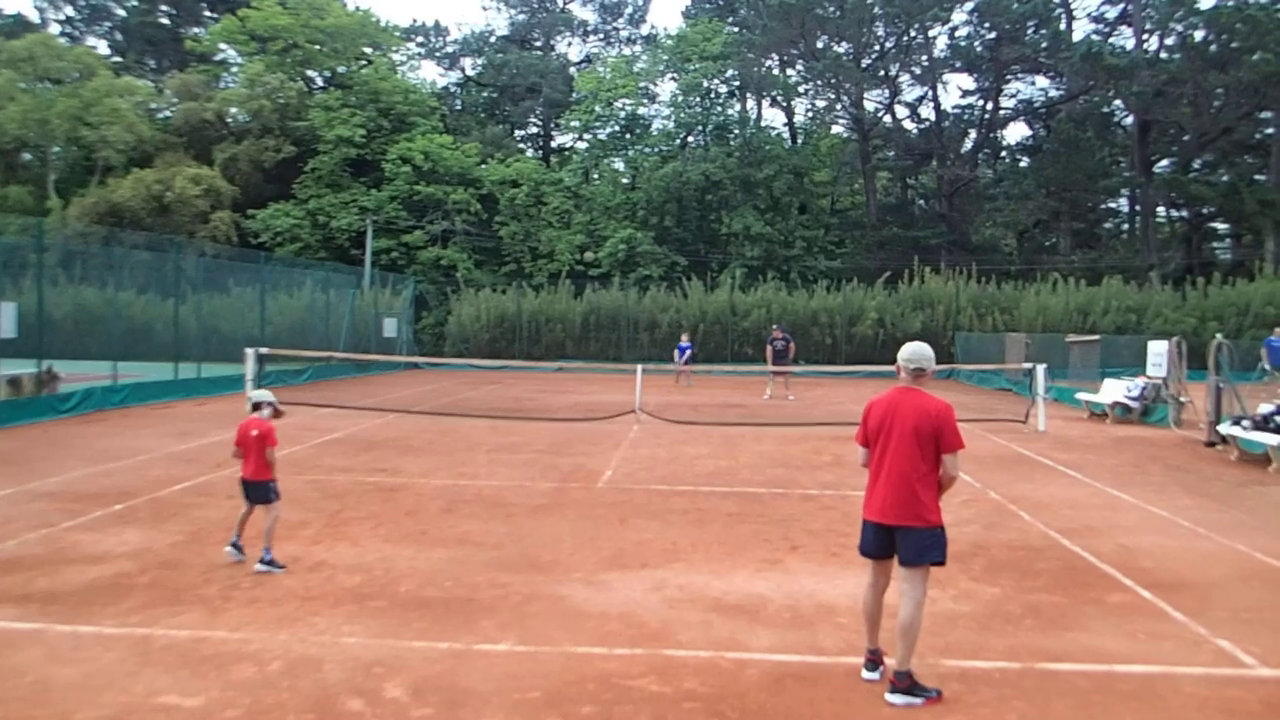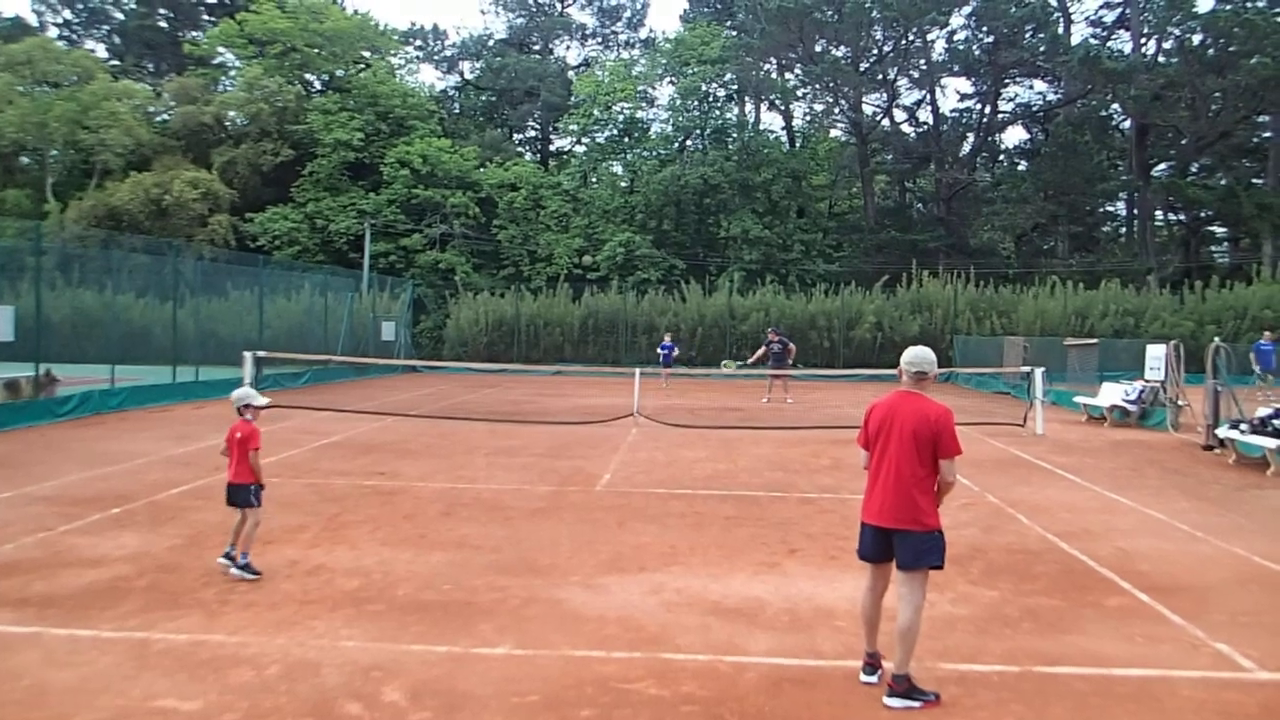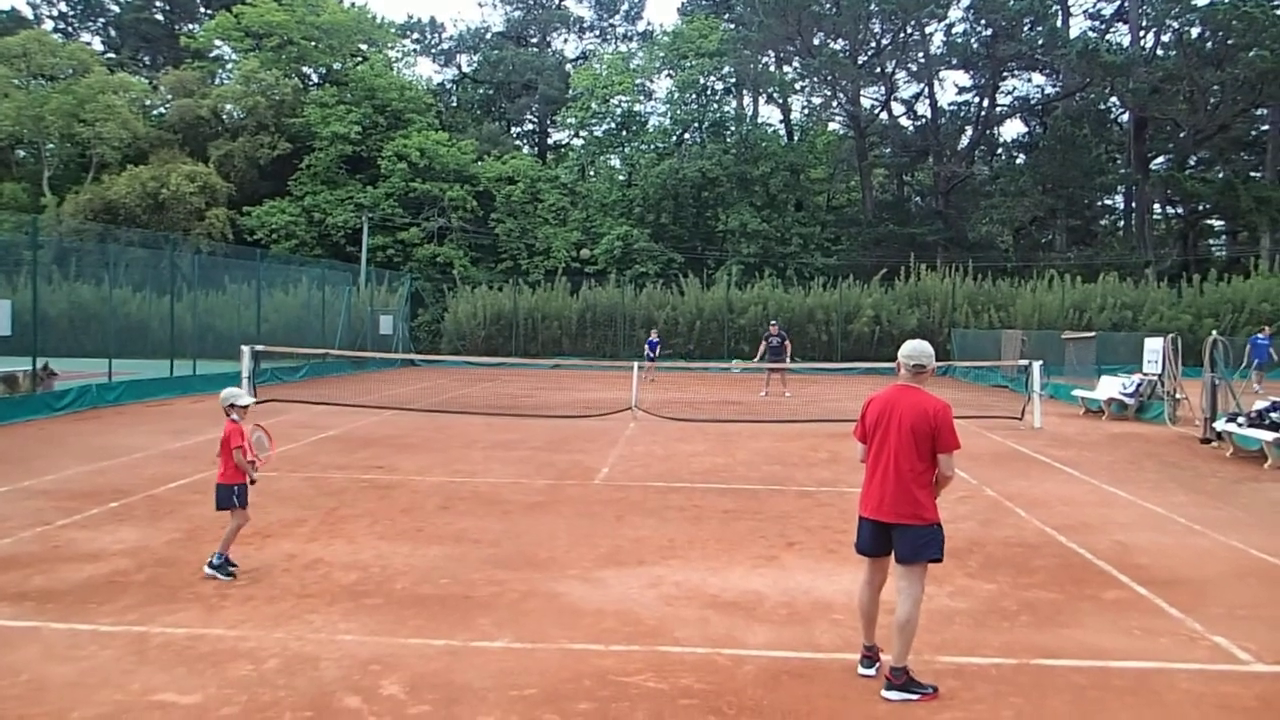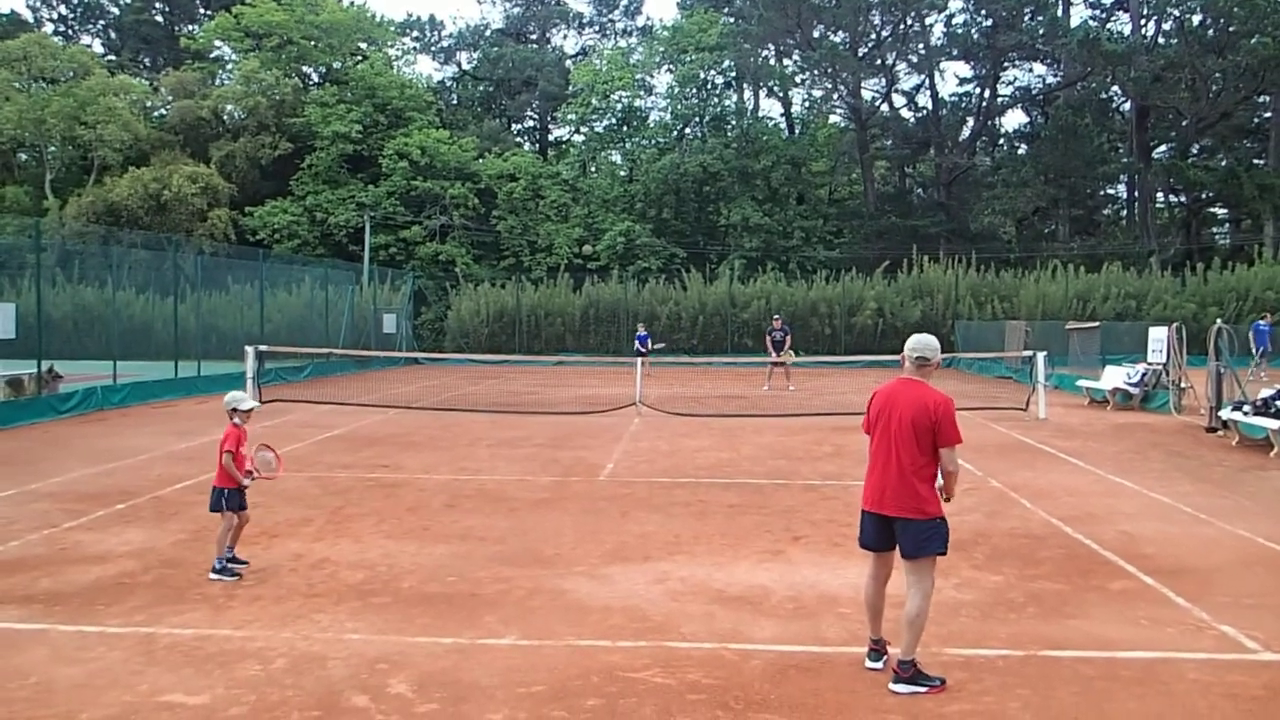
dt=0.4s
person 1, frame 1
left shoulder: (874, 406)
right shoulder: (939, 410)
left elbow: (864, 460)
right elbow: (951, 471)
right wrist: (935, 493)
left hip: (877, 509)
right hip: (918, 514)
left knee: (876, 581)
right knee: (912, 594)
left ankle: (872, 657)
right ankle: (901, 680)
person 1, frame 2
left shoulder: (876, 408)
right shoulder: (939, 415)
left elbow: (866, 462)
right elbow: (948, 476)
right wrist: (936, 499)
left hip: (876, 512)
right hip: (916, 518)
left knee: (875, 584)
right knee: (912, 597)
left ankle: (870, 661)
right ankle: (899, 684)
person 1, frame 3
left shoulder: (873, 402)
right shoulder: (937, 409)
left elbow: (862, 455)
right elbow: (946, 471)
right wrist: (933, 492)
left hip: (874, 506)
right hip: (915, 512)
left knee: (872, 579)
right knee: (910, 591)
left ankle: (868, 653)
right ankle: (897, 677)
person 1, frame 4
left shoulder: (879, 395)
right shoulder: (939, 403)
right elbow: (950, 465)
right wrist: (948, 490)
left hip: (875, 499)
right hip: (917, 506)
left knee: (878, 573)
right knee: (920, 585)
left ankle: (876, 647)
right ankle: (905, 670)
person 2, frame 1
left shoulder: (244, 425)
right shoulder: (267, 427)
left elbow: (236, 453)
right elbow: (270, 456)
right wrist: (273, 474)
left hip: (247, 477)
right hip: (263, 478)
left knee: (249, 507)
right knee: (273, 514)
left ankle: (235, 543)
right ankle: (266, 558)
person 2, frame 2
left shoulder: (235, 427)
right shoulder: (252, 430)
left elbow: (224, 451)
right elbow: (253, 459)
right wrist: (260, 479)
left hip: (234, 481)
right hip: (247, 482)
left knee: (244, 516)
right knee: (254, 519)
left ankle: (229, 554)
right ankle: (242, 562)
person 2, frame 3
left shoulder: (230, 427)
right shoulder: (235, 429)
left elbow: (220, 453)
right elbow: (238, 457)
left wrist: (247, 461)
right wrist: (251, 473)
left hip: (235, 482)
right hip: (231, 483)
left knee: (242, 520)
right knee: (238, 521)
left ankle: (221, 556)
right ankle: (215, 563)
person 2, frame 4
left shoulder: (241, 431)
right shoulder: (233, 433)
right elbow: (226, 461)
left wrist: (244, 471)
right wrist: (242, 479)
left hip: (234, 485)
right hip: (226, 486)
left knee: (243, 518)
right knee: (228, 523)
left ankle: (229, 555)
right ankle: (218, 567)
